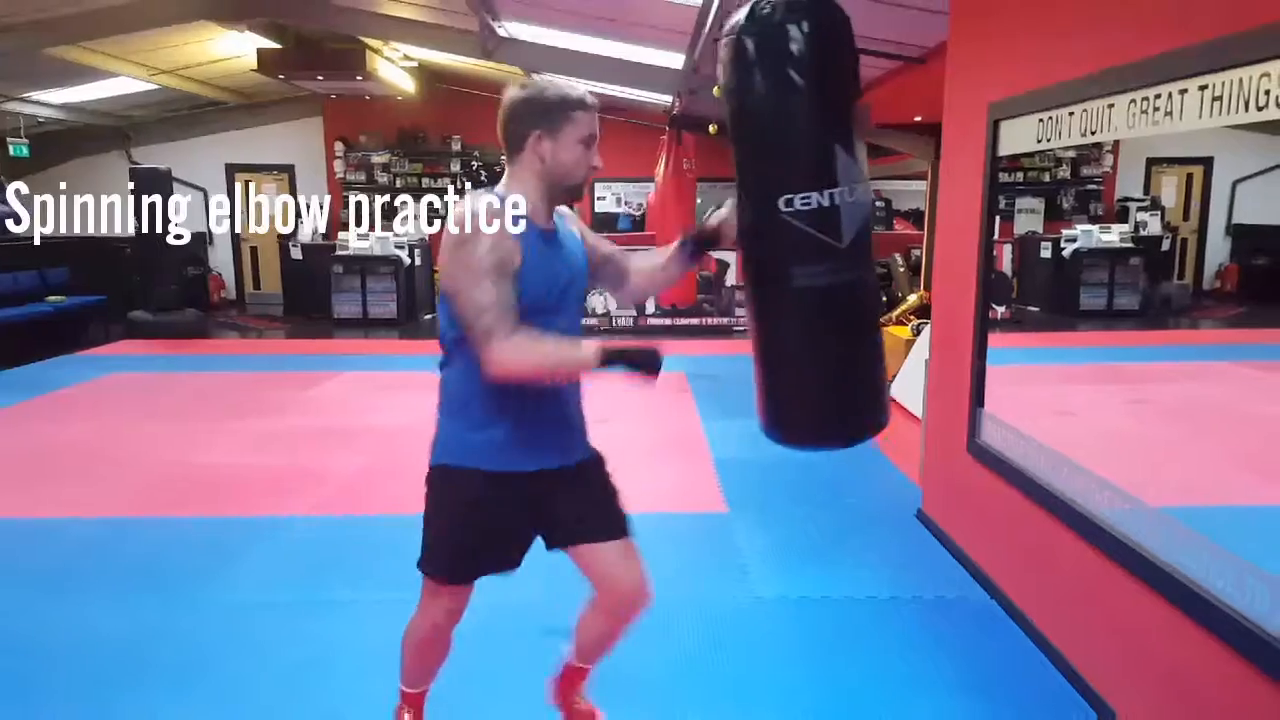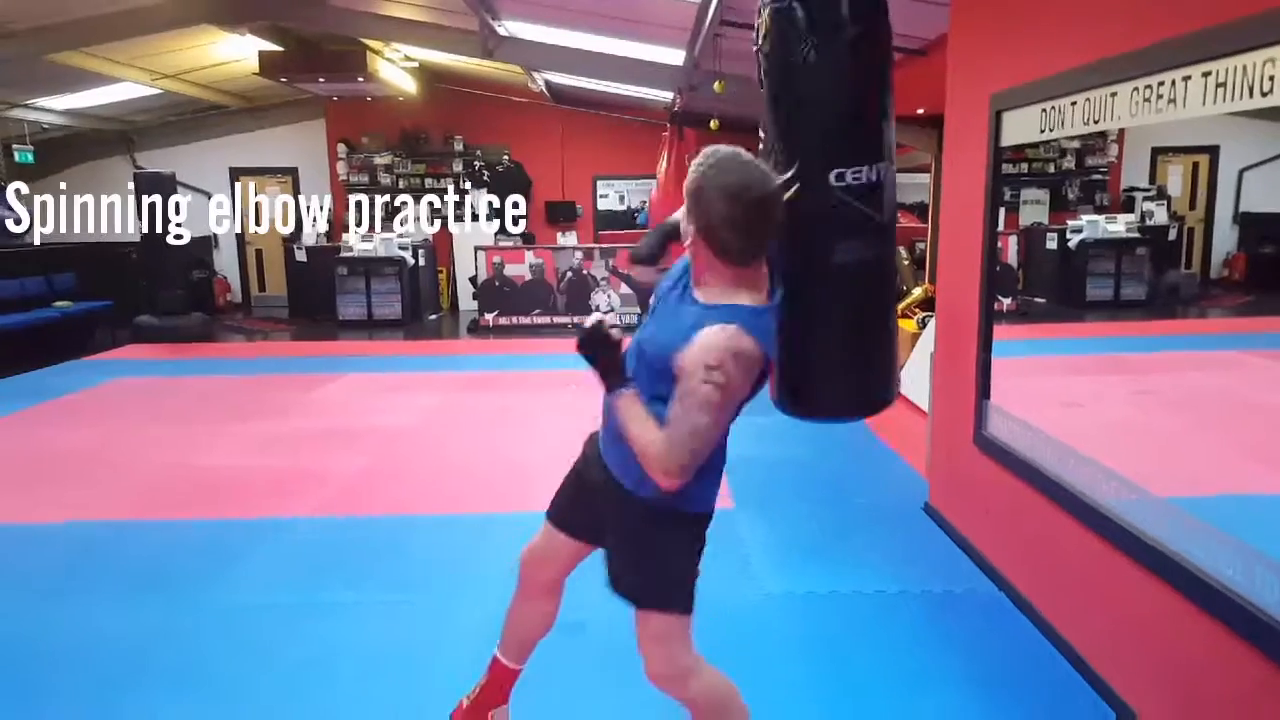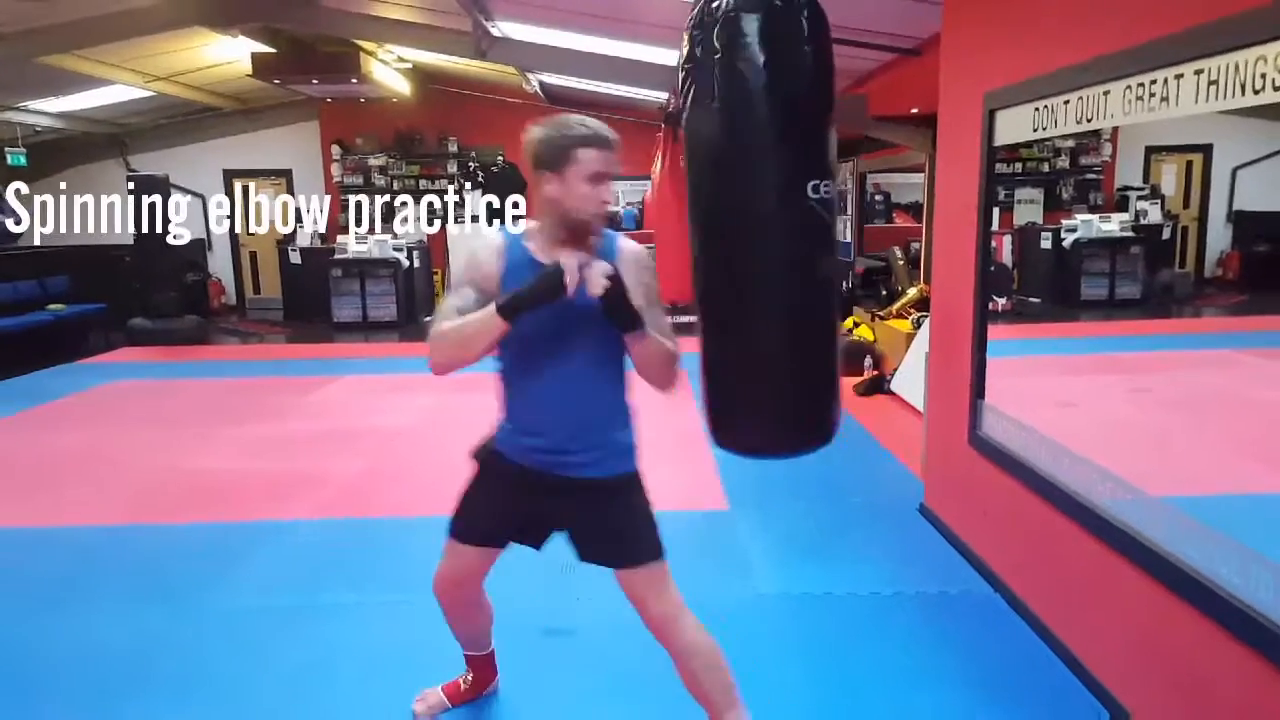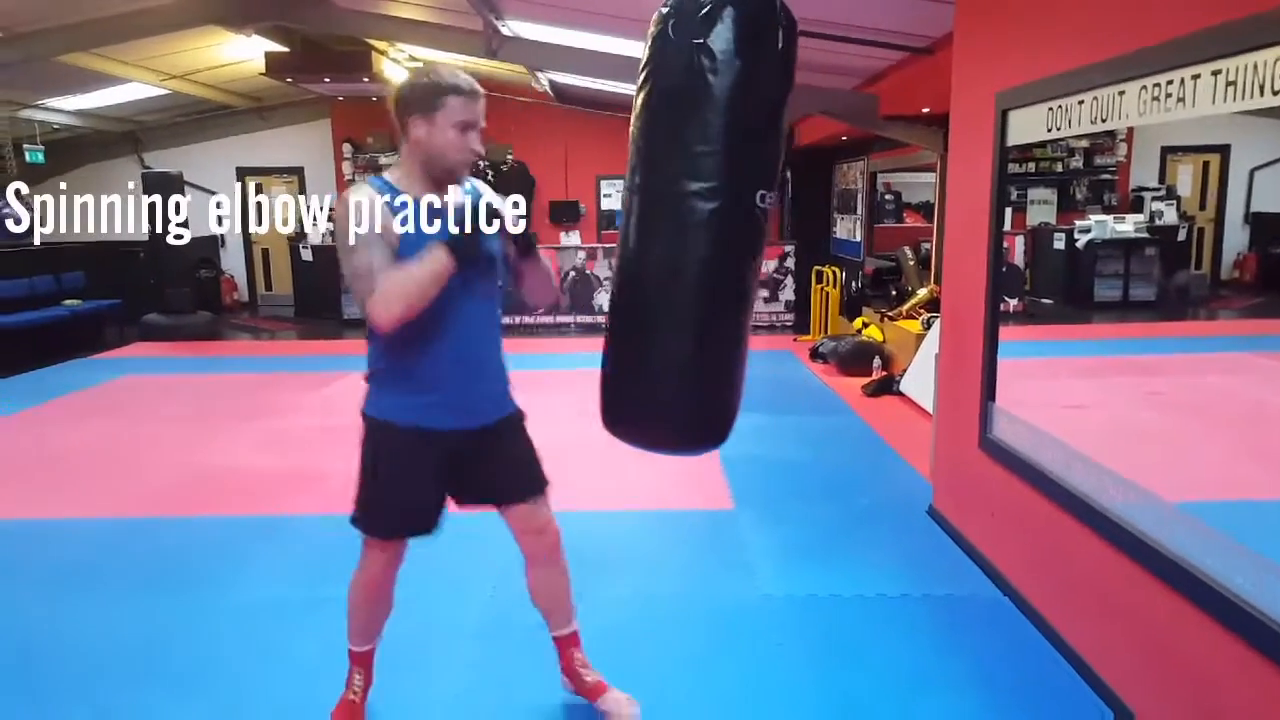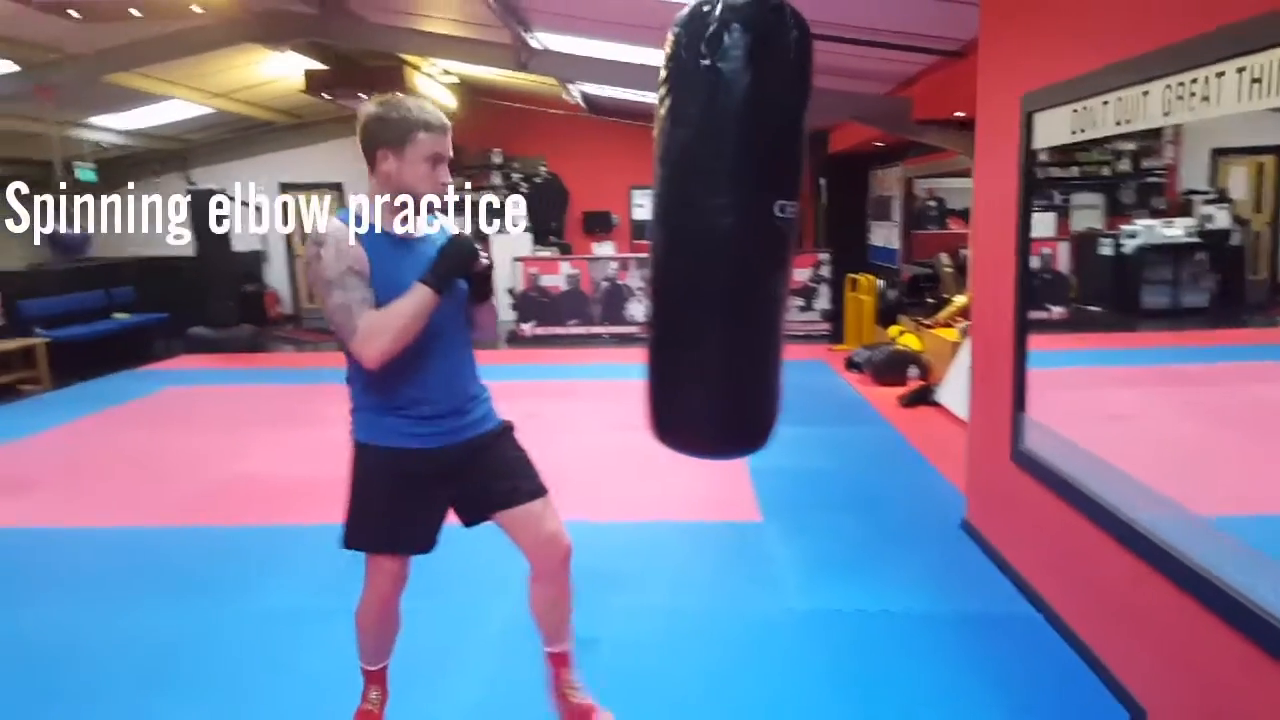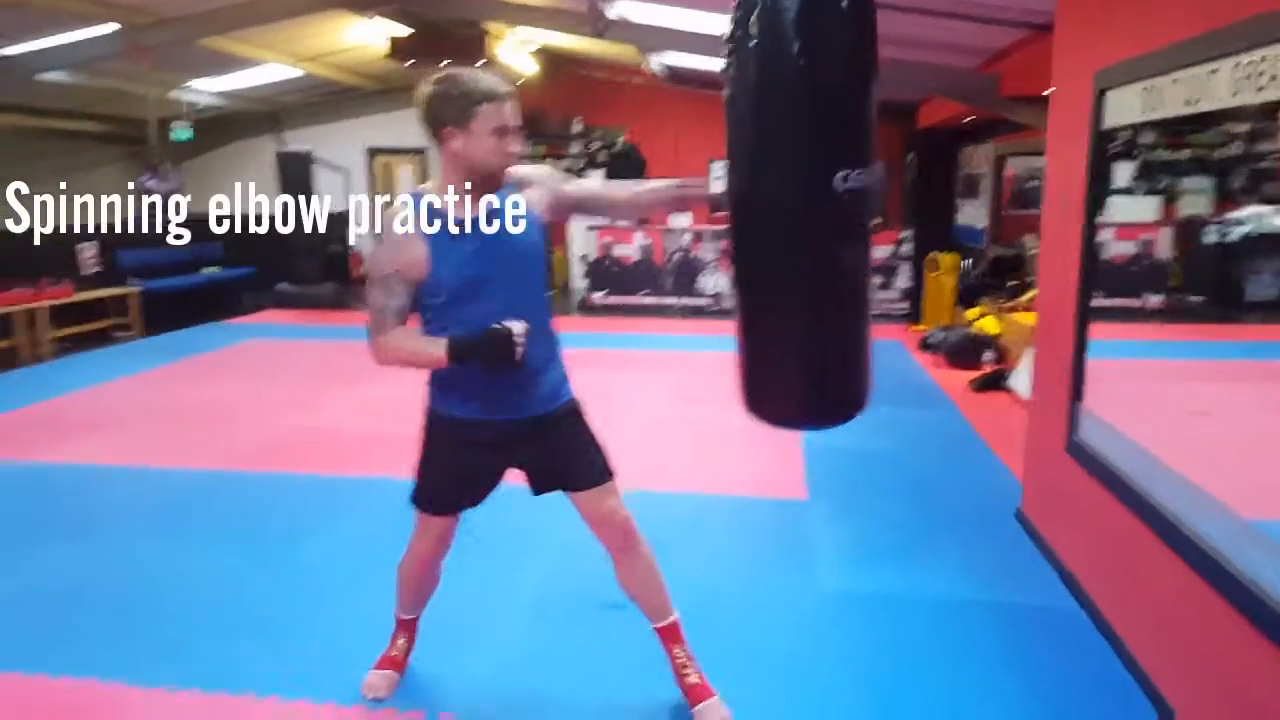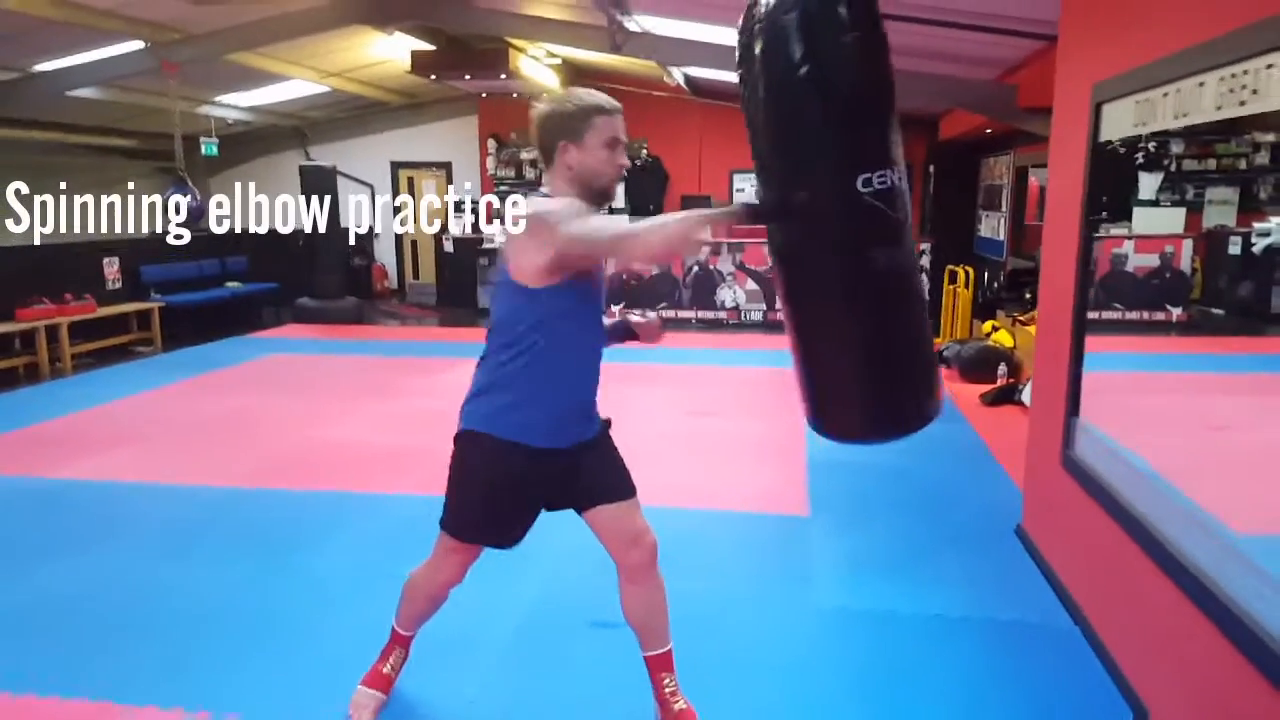
dt=0.5s
person 1, frame 1
left shoulder: (566, 227)
right shoulder: (480, 227)
left elbow: (631, 280)
right elbow: (501, 354)
left wrist: (695, 244)
right wrist: (607, 354)
left hip: (562, 453)
right hip: (478, 462)
left knee: (626, 590)
right knee: (442, 607)
person 1, frame 2
left shoulder: (728, 343)
right shoulder: (711, 252)
left elbow: (668, 469)
left wrist: (614, 379)
left hip: (662, 502)
right hip: (609, 459)
left knee: (669, 665)
right knee: (538, 566)
person 1, frame 3
left shoulder: (626, 258)
right shoulder: (493, 254)
left elbow: (665, 375)
right elbow: (440, 354)
left wrist: (629, 319)
right wrist: (514, 304)
left hip: (602, 471)
right hip: (516, 459)
left knee: (665, 614)
right knee: (452, 580)
person 1, frame 4
left shoulder: (477, 196)
right shoulder: (368, 206)
left elbow: (543, 296)
right elbow: (384, 308)
left wrist: (526, 249)
right wrist: (457, 242)
left hip: (488, 414)
right hip: (403, 422)
left knee: (542, 537)
right knee: (380, 557)
person 1, frame 5
left shoulder: (445, 228)
right shoulder: (339, 242)
right elbow: (370, 346)
left wrist: (479, 287)
right wrist: (436, 278)
left hip: (476, 428)
right hip: (392, 446)
left knee: (552, 547)
right knee: (384, 581)
person 1, frame 6
left shoulder: (531, 190)
right shoulder: (408, 231)
left elbow: (618, 200)
right elbow: (383, 342)
left wrist: (696, 190)
right wrist: (461, 349)
left hip: (547, 405)
right hip: (463, 416)
left knee: (618, 528)
right knee: (430, 538)
left ankle: (685, 665)
right ankle: (400, 642)
person 1, frame 7
left shoulder: (584, 223)
right shoulder: (545, 217)
right elbow: (638, 245)
left wrist: (625, 328)
right wrist: (718, 213)
left hip: (577, 431)
right hip: (504, 435)
left knee: (639, 551)
right knee: (451, 560)
right ankle: (393, 654)
